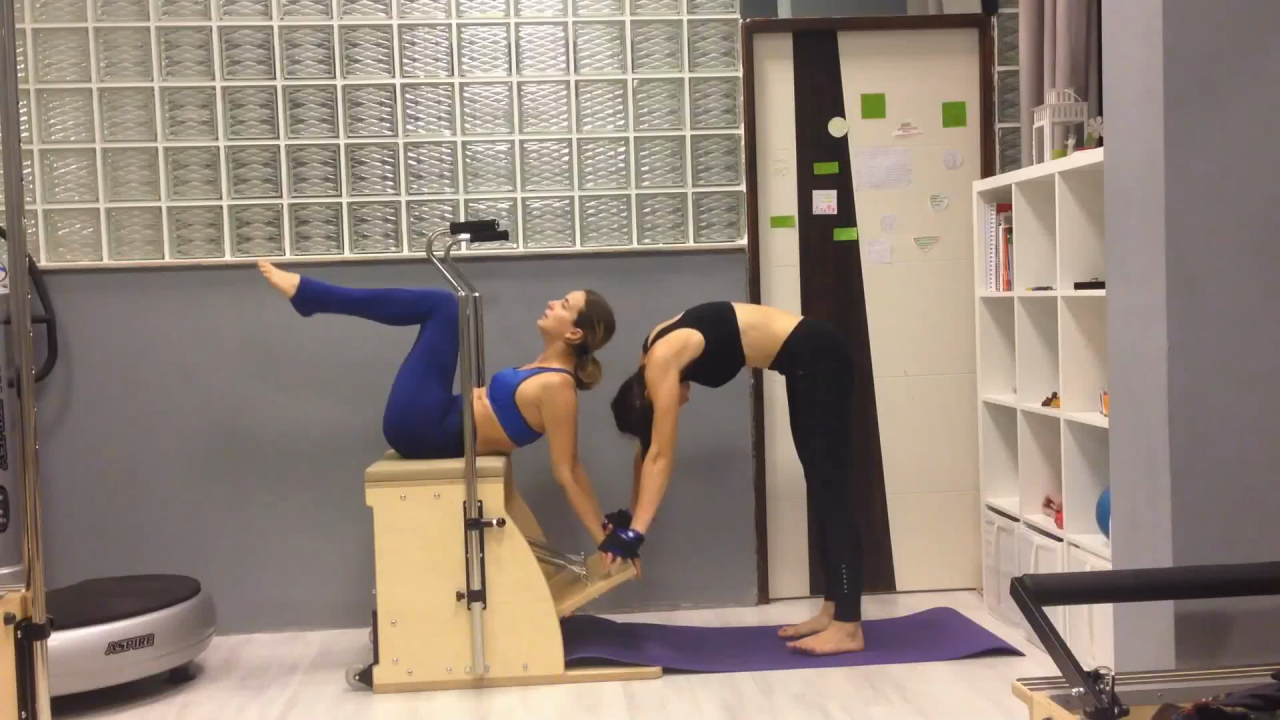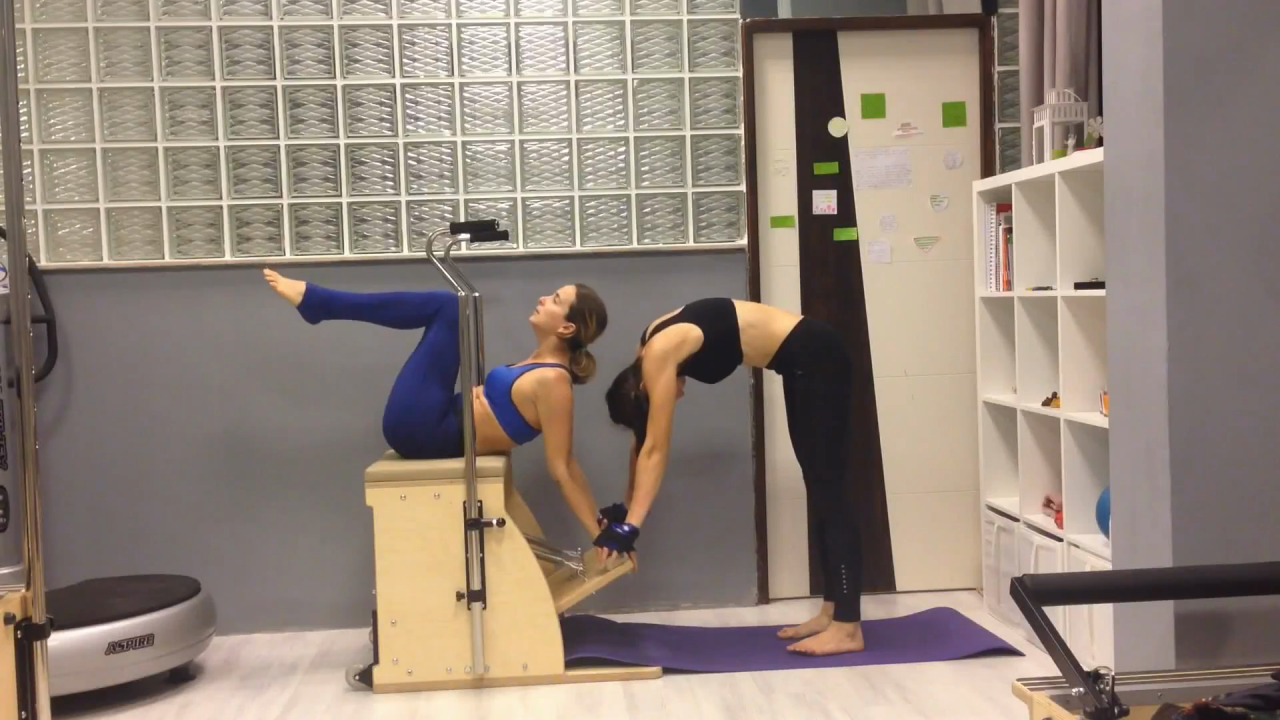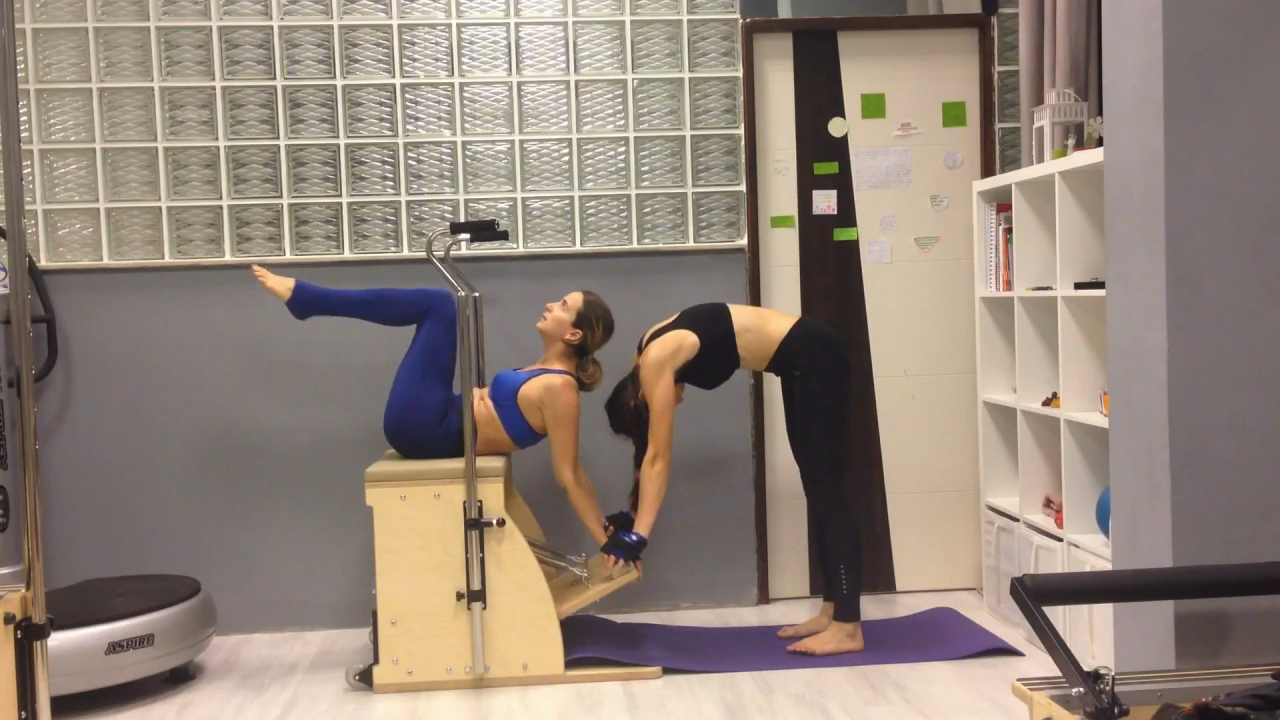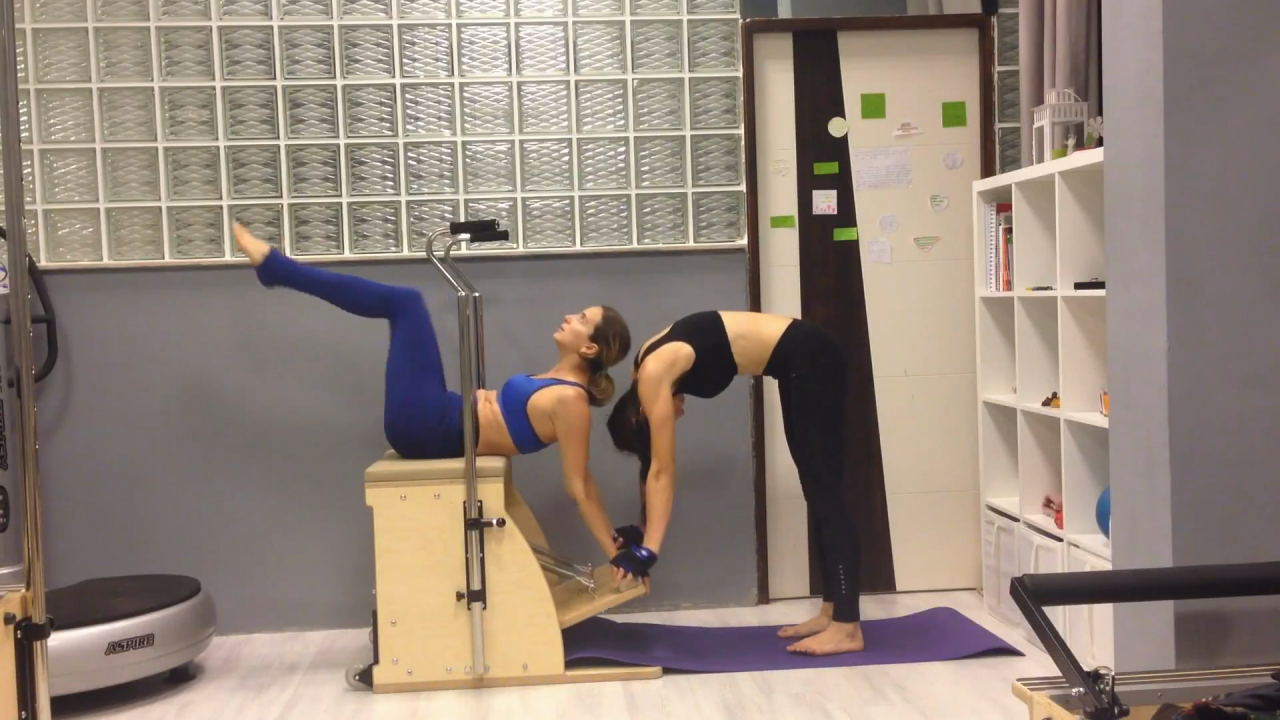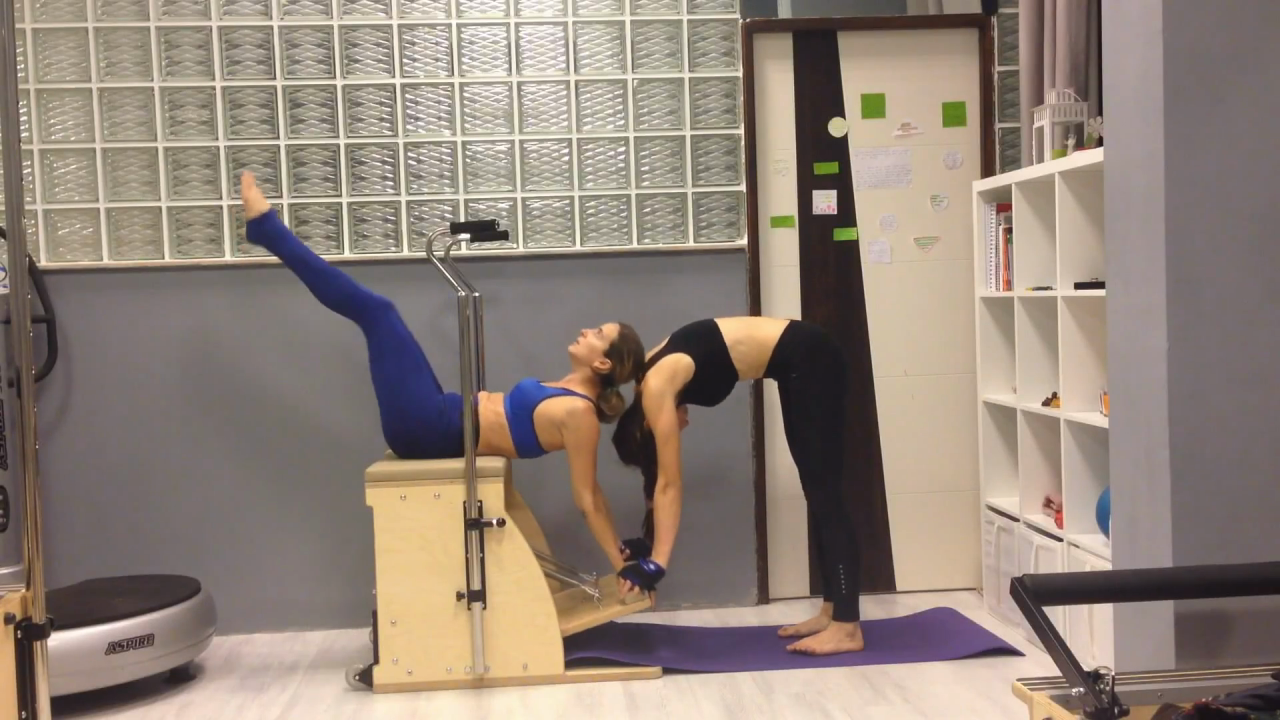
dt=0.2s
person 1, frame 1
left shoulder: (558, 388)
right shoulder: (548, 368)
left elbow: (568, 472)
left wrist: (604, 538)
left hip: (424, 430)
right hip: (437, 425)
left knee: (441, 305)
right knee: (441, 304)
left ankle: (304, 291)
right ankle: (305, 291)
person 1, frame 2
left shoulder: (553, 382)
right shoulder: (542, 365)
left elbow: (563, 468)
left wrist: (600, 536)
left hip: (422, 431)
right hip: (433, 428)
left knee: (447, 307)
right knee: (444, 307)
left ankle: (313, 298)
right ankle: (314, 298)
person 1, frame 3
left shoulder: (559, 388)
right shoulder: (547, 371)
left elbow: (569, 474)
left wrist: (606, 542)
left hip: (423, 431)
right hip: (434, 427)
left knee: (438, 305)
right knee: (438, 305)
left ankle: (302, 295)
right ankle: (303, 296)
person 1, frame 4
left shoulder: (571, 401)
right shoulder: (560, 383)
left elbow: (580, 487)
left wrist: (615, 554)
left hip: (427, 432)
right hip: (437, 425)
left knee: (405, 305)
right knee: (405, 303)
left ankle: (273, 264)
right ankle: (274, 265)
person 1, frame 5
left shoulder: (579, 414)
right shoulder: (568, 394)
left elbow: (588, 500)
left wrist: (623, 565)
left hip: (427, 430)
right hip: (440, 422)
left knee: (376, 313)
right knee: (374, 311)
left ankle: (266, 225)
right ankle: (267, 226)
person 2, frame 1
left shoulder: (663, 361)
right shoulder: (656, 352)
left elbow: (660, 456)
right elbow: (649, 446)
left wrist: (634, 531)
right wrist: (630, 517)
left hip: (819, 358)
right hip: (807, 361)
left knee: (831, 494)
right knee: (823, 493)
left ankle: (848, 628)
right ankle: (833, 612)
person 2, frame 2
left shoulder: (660, 353)
right shoulder: (653, 347)
left elbow: (654, 449)
right elbow: (644, 440)
left wrist: (628, 525)
right wrist: (626, 510)
left hip: (817, 358)
right hip: (804, 361)
left knee: (828, 495)
right knee: (821, 493)
left ankle: (847, 629)
right ankle: (832, 613)
person 2, frame 3
left shoulder: (657, 361)
right shoulder: (652, 352)
left elbow: (657, 458)
right elbow: (647, 449)
left wrist: (637, 534)
right wrist: (631, 518)
left hip: (816, 358)
right hip: (802, 362)
left knee: (826, 494)
right knee: (818, 494)
left ankle: (847, 629)
right ankle: (832, 613)
person 2, frame 4
left shoulder: (653, 375)
right shoulder: (650, 365)
left elbow: (662, 471)
right elbow: (654, 466)
left wrist: (646, 550)
right wrist: (641, 532)
left hip: (812, 359)
right hip: (800, 362)
left knee: (824, 493)
right knee: (817, 492)
left ankle: (847, 628)
right ankle: (833, 613)
person 2, frame 5
left shoulder: (656, 389)
right shoulder: (651, 379)
left elbow: (669, 484)
right elbow: (659, 478)
left wrist: (655, 563)
right wrist: (648, 541)
left hip: (811, 360)
right hip: (799, 361)
left knee: (823, 493)
right knee: (817, 492)
left ankle: (847, 628)
right ankle: (833, 613)
